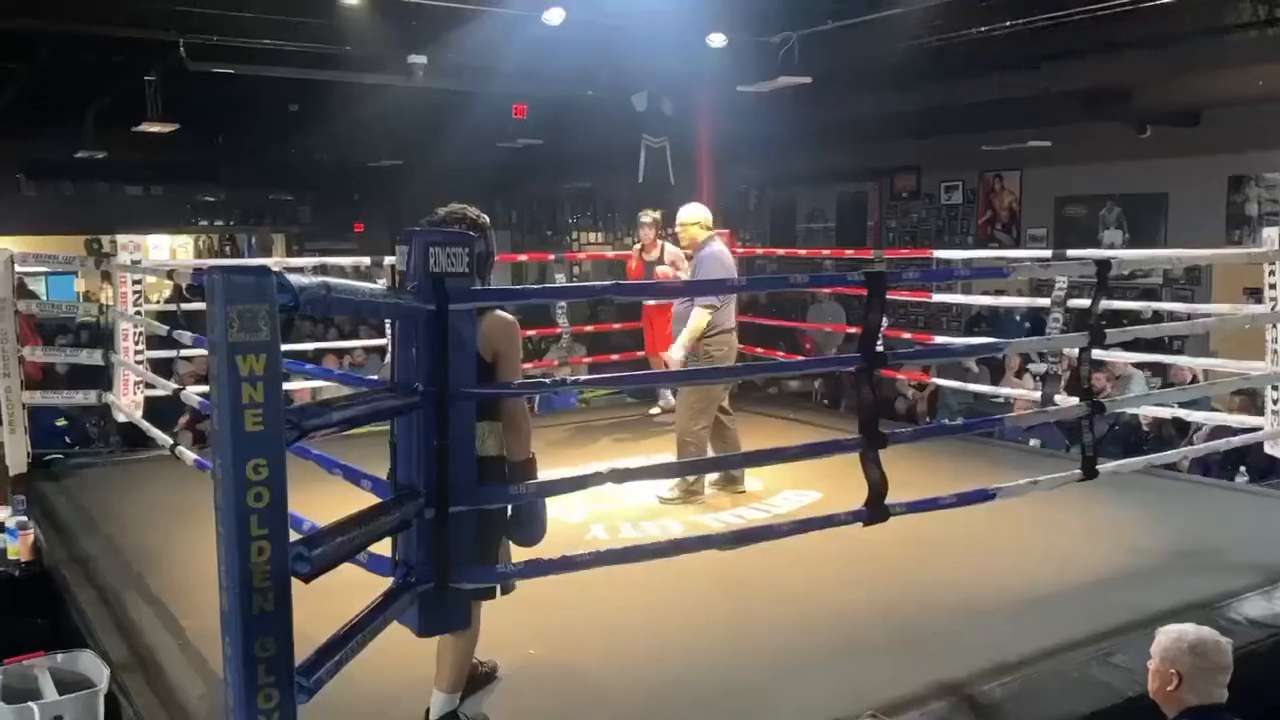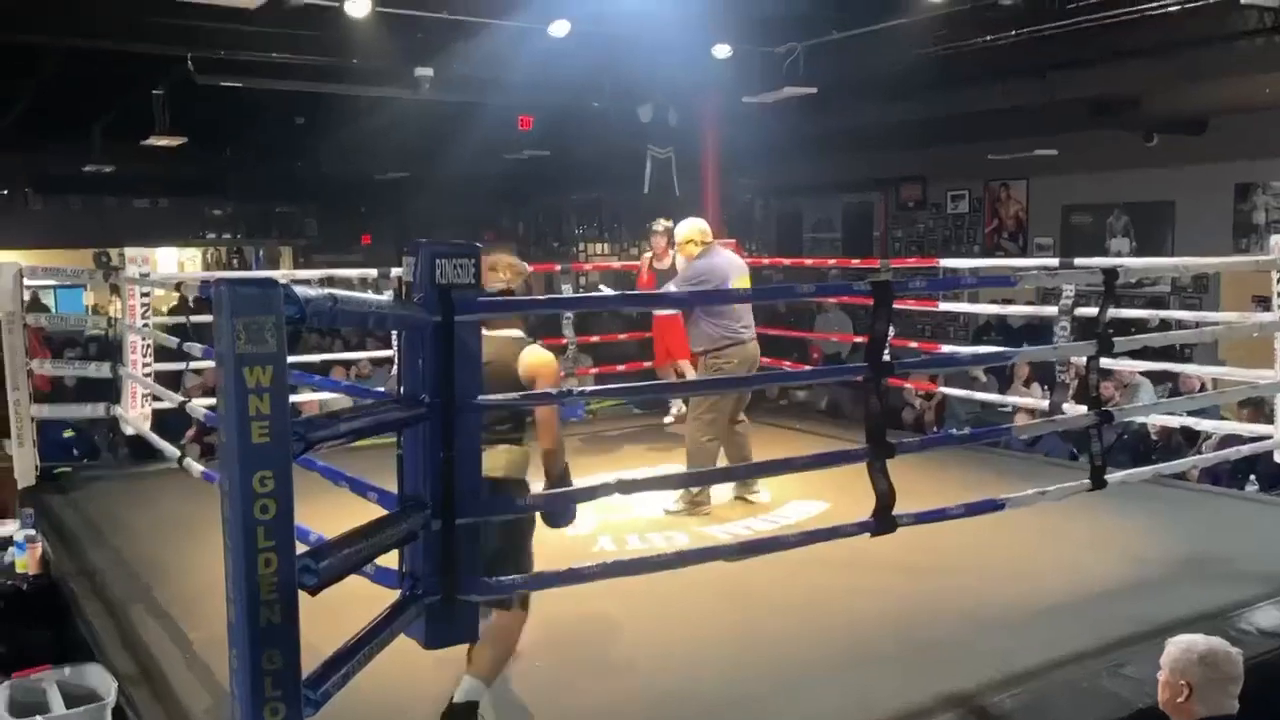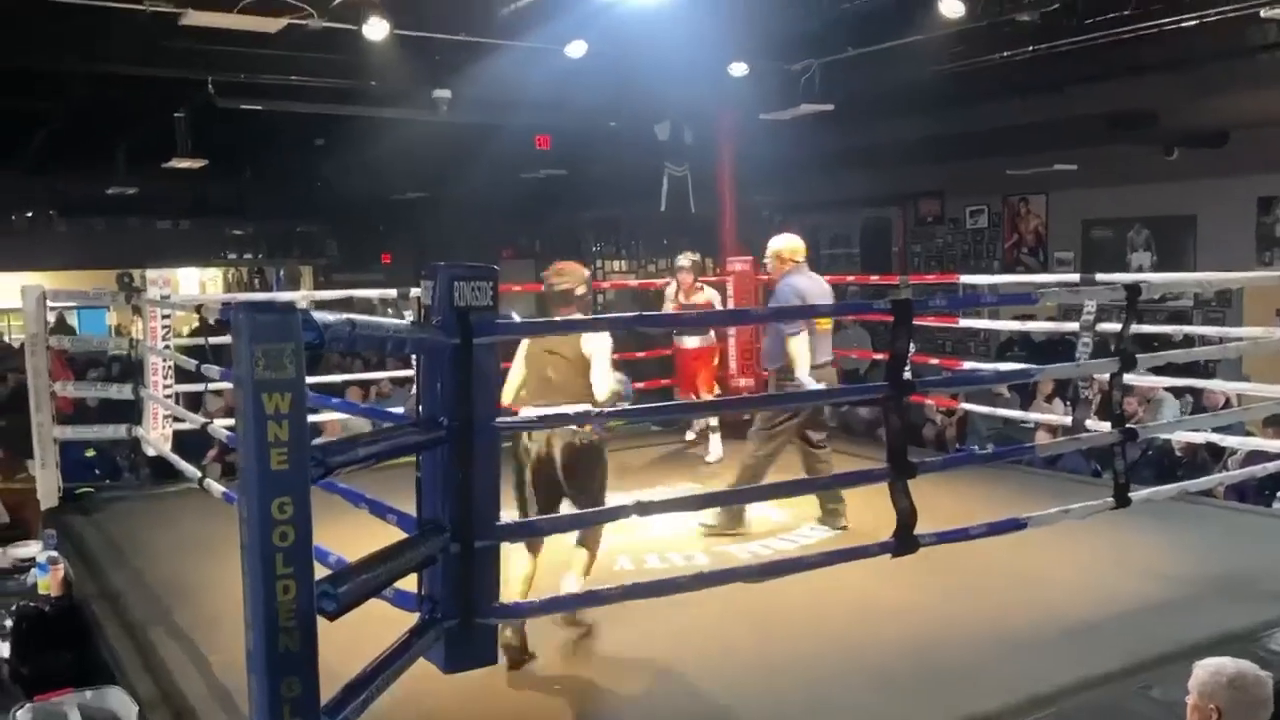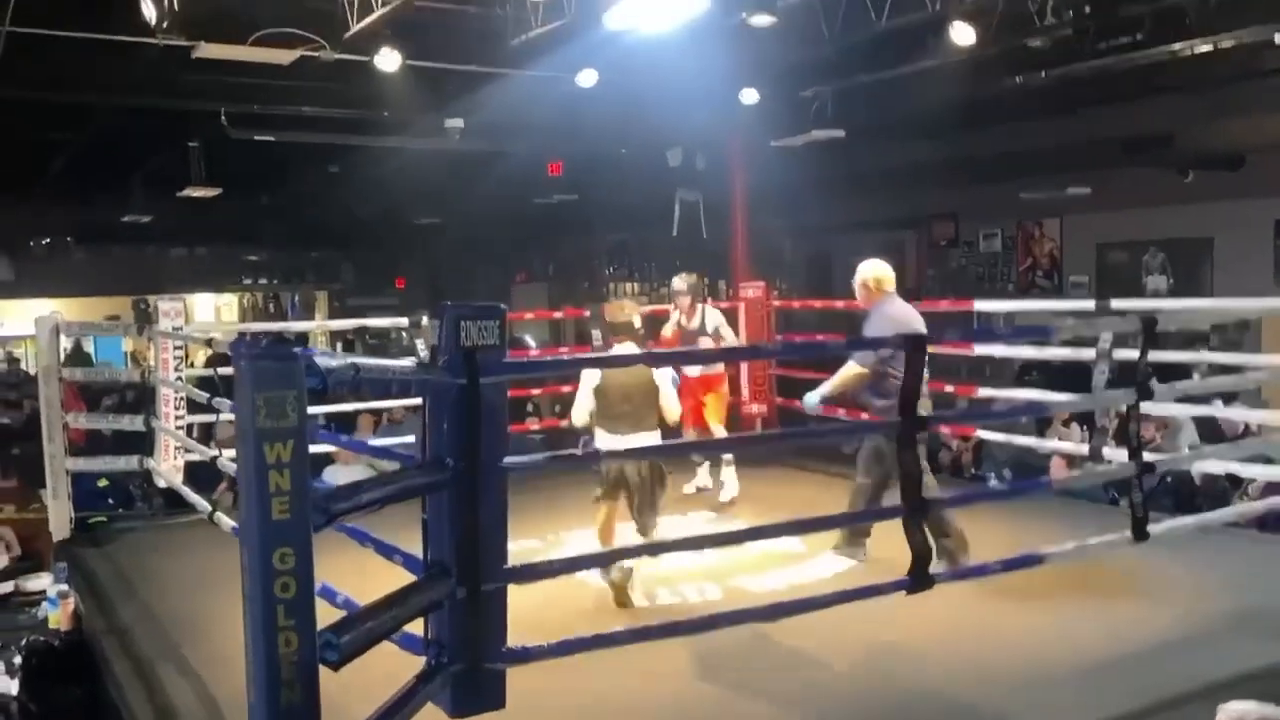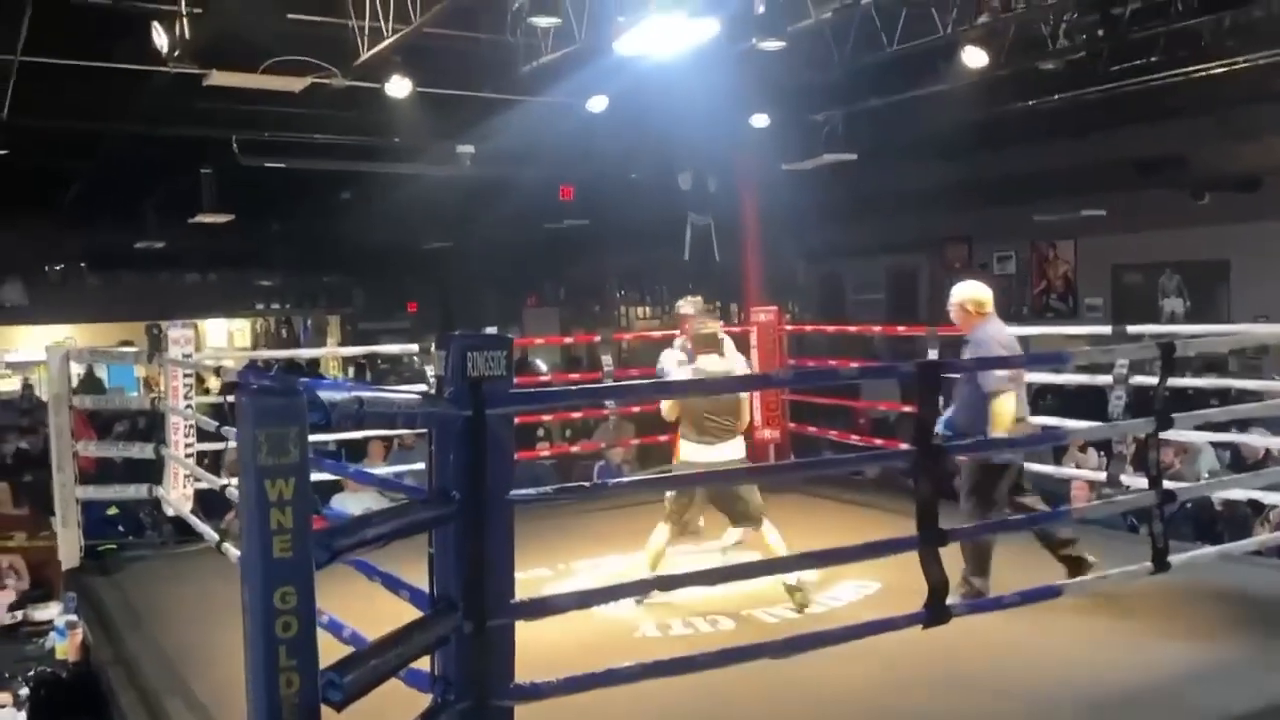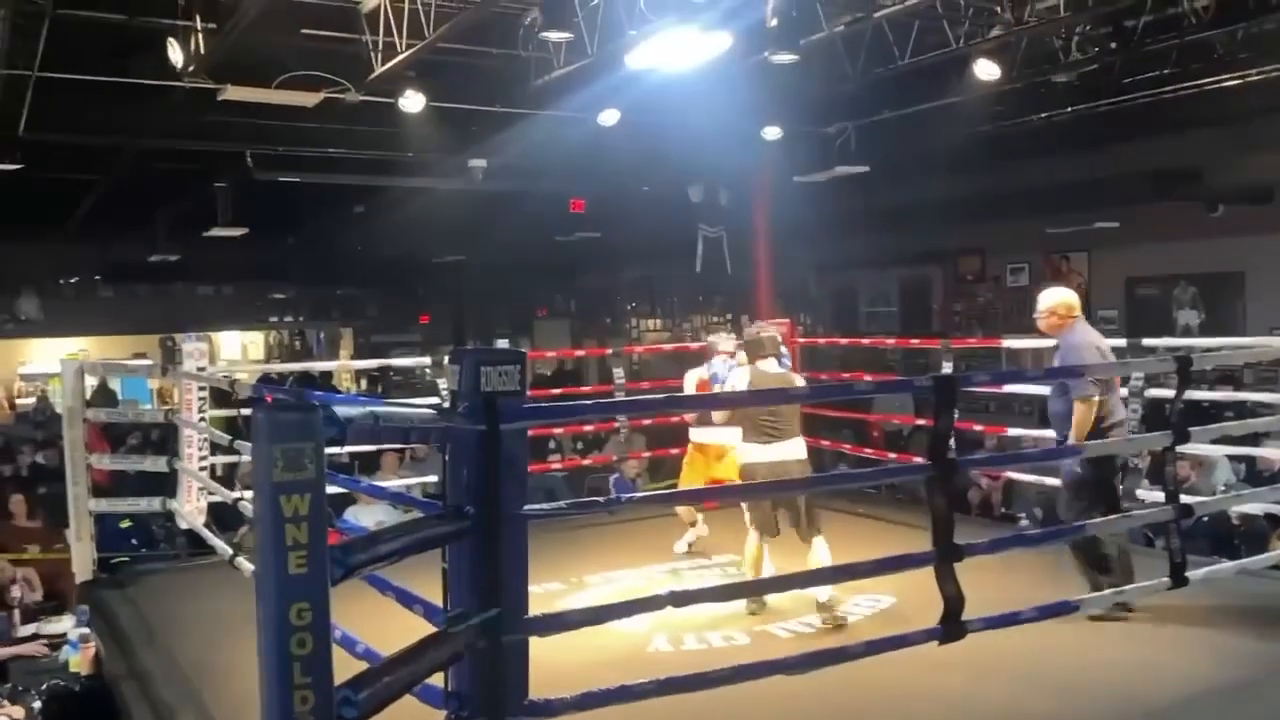
dt=0.4s
person 1, frame 1
right shoulder: (498, 325)
right elbow: (513, 412)
right wrist: (525, 479)
right hip: (477, 464)
right knee: (465, 589)
left ankle: (461, 670)
person 1, frame 2
right shoulder: (538, 359)
right elbow: (548, 440)
right wrist: (558, 482)
right hip: (499, 481)
left knee: (482, 581)
right knee: (509, 601)
left ankle: (483, 654)
person 1, frame 3
left shoulder: (531, 341)
right shoulder: (594, 338)
left elbow: (508, 398)
right elbow: (603, 393)
right wrist: (618, 387)
left hip: (530, 435)
right hip: (576, 436)
left knee: (532, 536)
right knee: (590, 522)
left ankle: (514, 628)
right ankle: (571, 596)
person 1, frame 4
left shoulder: (595, 369)
right shoulder: (656, 367)
left elbow: (579, 419)
right elbow: (672, 416)
right wrist: (671, 394)
left hip: (608, 453)
right hip: (644, 453)
left knee: (607, 500)
right knee: (645, 524)
left ankle: (609, 564)
right ankle: (621, 574)
person 1, frame 5
left shoulder: (683, 376)
right shoulder: (737, 376)
left elbow: (668, 413)
right elbow: (742, 423)
left hip: (693, 463)
right hip: (731, 463)
left knee: (669, 522)
right knee: (759, 523)
right ankle: (794, 585)
person 1, frame 6
left shoulder: (740, 376)
right shoulder: (797, 382)
left elbow: (719, 417)
left wrist: (722, 387)
left hip: (755, 464)
right hip: (793, 462)
left knee: (757, 529)
right knee: (813, 535)
left ankle: (753, 595)
right ankle: (825, 602)
person 2, frame 1
left shoulder: (711, 255)
right shoulder: (706, 254)
left elbow: (705, 308)
right elbow: (697, 297)
left wrist: (680, 345)
left hip: (708, 346)
right hip: (716, 344)
left knee: (692, 415)
right knee: (719, 411)
left ankle: (691, 485)
right ankle: (732, 476)
person 2, frame 2
left shoulder: (703, 268)
right shoulder: (732, 260)
left hip: (723, 356)
right hip: (745, 349)
left knee: (702, 425)
right knee: (733, 417)
left ankle: (697, 497)
right ankle: (748, 483)
person 2, frame 3
left shoulder: (788, 287)
right shoulder: (821, 285)
left elbow: (795, 333)
left wrist: (803, 375)
left hip: (793, 379)
right hip: (823, 372)
left knee: (762, 443)
right knee: (814, 443)
left ankle: (732, 515)
right ankle: (833, 511)
person 2, frame 4
left shoulder: (884, 317)
right shoulder: (903, 311)
left elbow: (861, 365)
left wrist: (820, 392)
left hip: (899, 409)
right knee: (870, 474)
left ankle: (952, 550)
right ankle: (853, 541)
person 2, frame 5
left shoulder: (987, 339)
right shoulder: (989, 334)
left elbow: (1002, 393)
left wrist: (998, 438)
right wrist: (952, 413)
left hip: (998, 437)
right hip: (1011, 433)
left knee: (977, 508)
right knee: (1018, 499)
left ankle: (974, 589)
right ankle: (1073, 556)
person 2, frame 6
left shoulder: (1077, 344)
right shoulder: (1078, 338)
left elbow: (1086, 399)
left wrist: (1073, 444)
right wrist: (1073, 441)
left hip: (1093, 445)
right hip: (1101, 441)
left knee: (1081, 517)
right knee: (1105, 515)
left ankle: (1108, 594)
right ankle: (1119, 591)
person 3, frame 1
left shoulder: (670, 251)
right shoulder: (637, 251)
left elbow: (690, 275)
right elbow: (633, 282)
left wrist: (674, 275)
right wrist: (633, 263)
left hip: (667, 307)
right hip: (648, 308)
left knee: (665, 352)
right knee: (653, 355)
right ankle: (666, 397)
person 3, frame 2
left shoulder: (681, 260)
right shoulder: (647, 260)
right elbow: (641, 291)
right wrist: (643, 271)
left hip: (679, 316)
right hip: (658, 319)
left knee: (682, 361)
right knee: (662, 364)
right ankle: (677, 405)
person 3, frame 3
left shoulder: (710, 293)
right shoulder: (670, 291)
left wrist: (711, 309)
right wrist: (667, 314)
left hip: (705, 349)
right hip: (681, 349)
left knee: (705, 393)
right knee: (681, 391)
left ankle: (715, 443)
right ankle: (698, 419)
person 3, frame 4
left shoulder: (712, 315)
right shoulder: (675, 316)
left elbow: (734, 344)
right elbow: (673, 344)
left wrist: (716, 346)
right wrist: (667, 339)
left hip: (713, 378)
right hip: (688, 380)
left knee: (715, 426)
right knee: (690, 430)
left ankle: (729, 476)
right ankle: (702, 475)
person 3, frame 5
left shoulder: (720, 340)
right shoulder: (678, 343)
left elbow: (742, 370)
right elbow: (671, 372)
right wrist: (670, 370)
right ankle: (692, 516)
person 3, frame 6
right shoulder: (694, 376)
right elbow: (688, 416)
right wrist: (701, 392)
left hip: (731, 446)
right hip: (700, 446)
right ankle: (695, 528)
